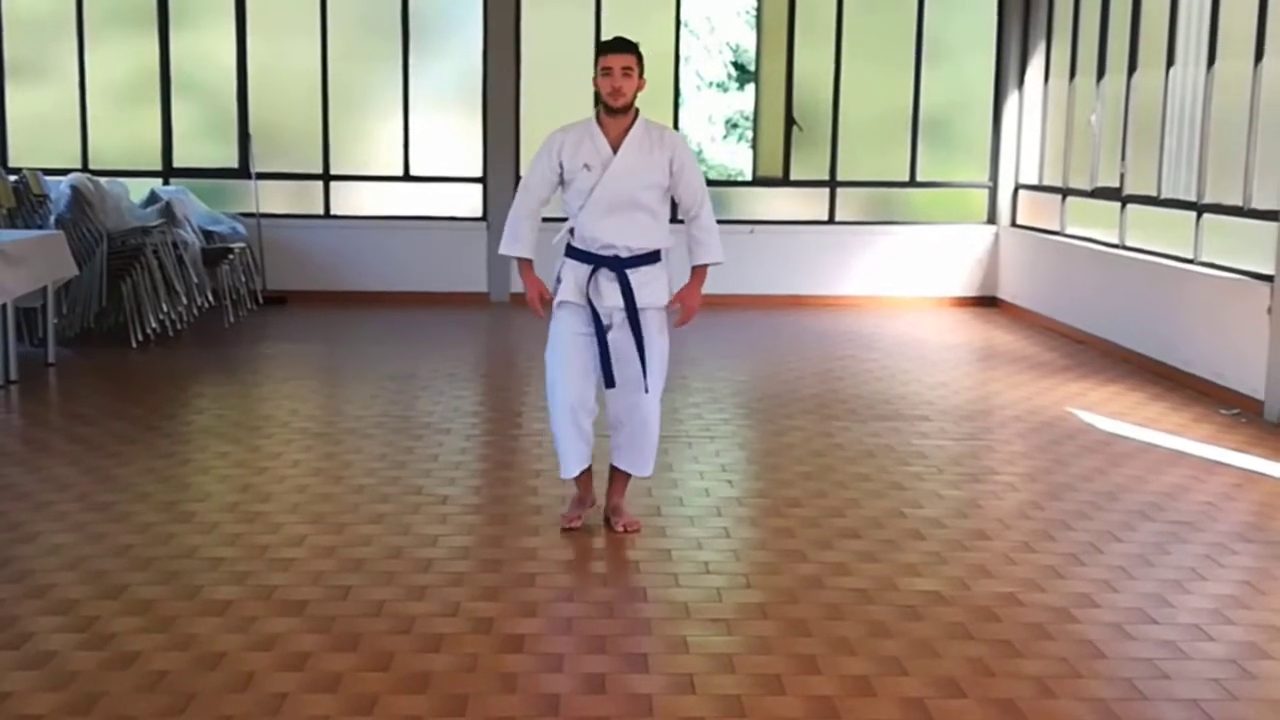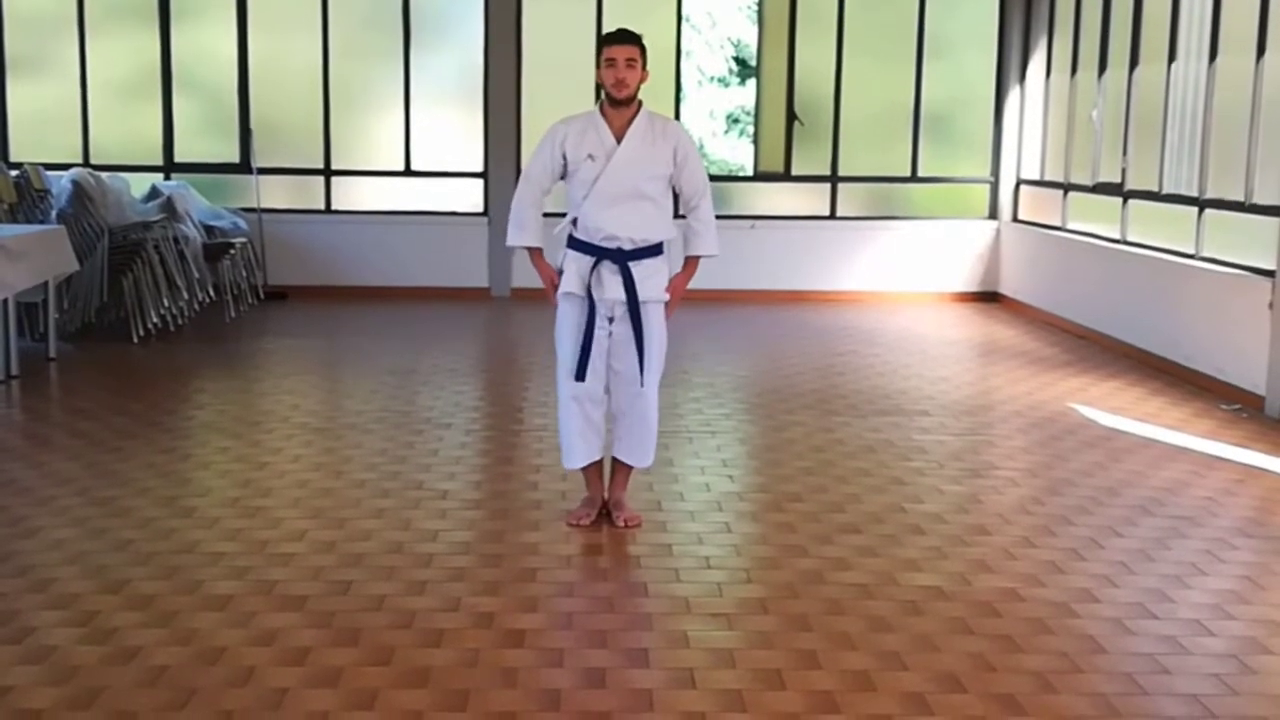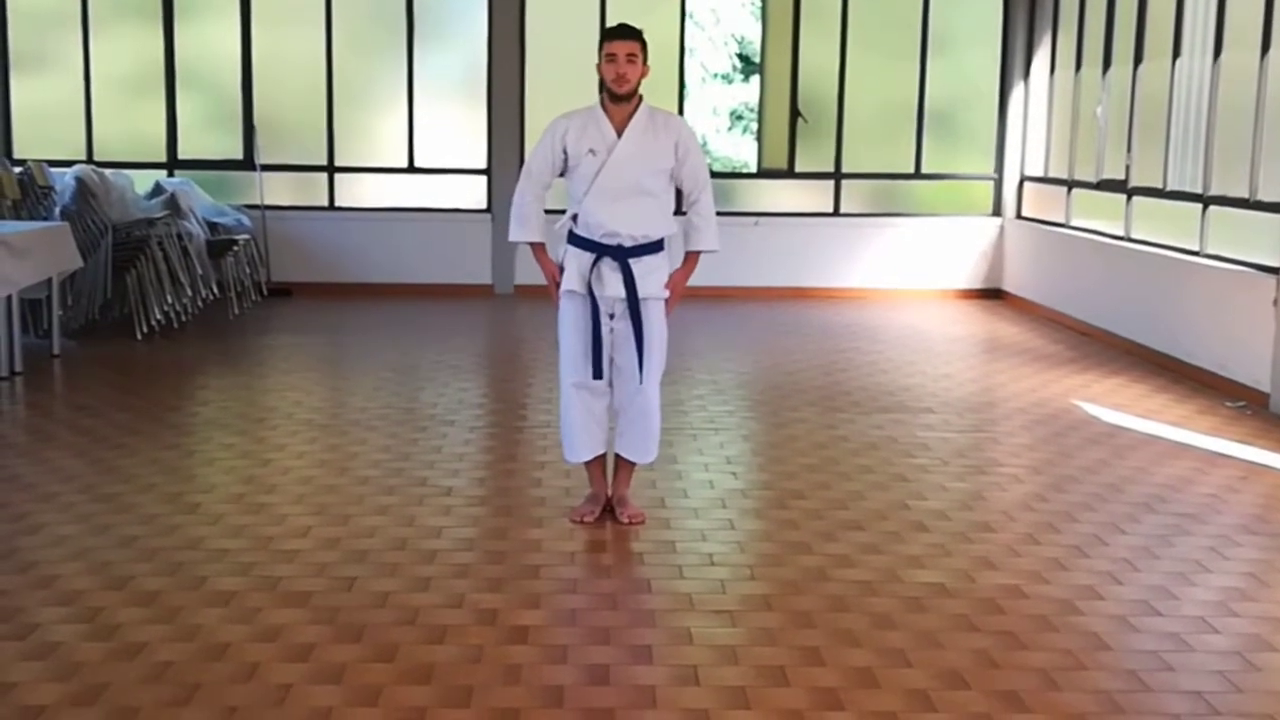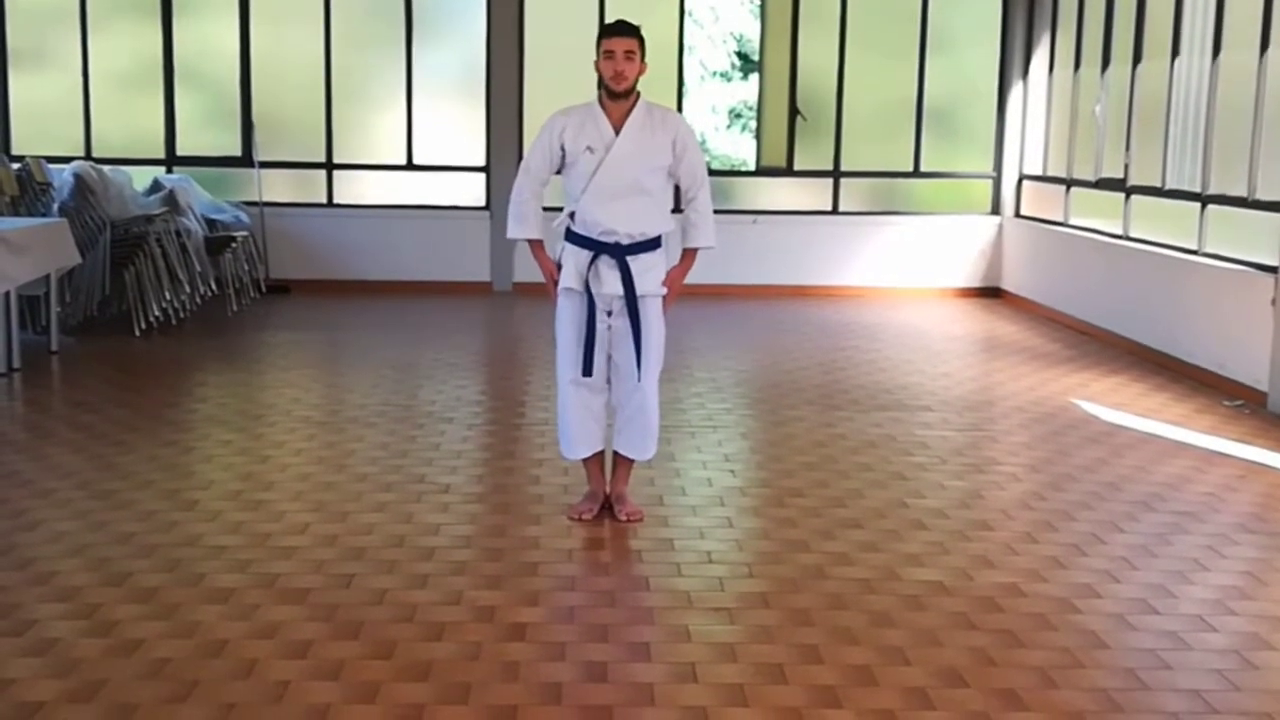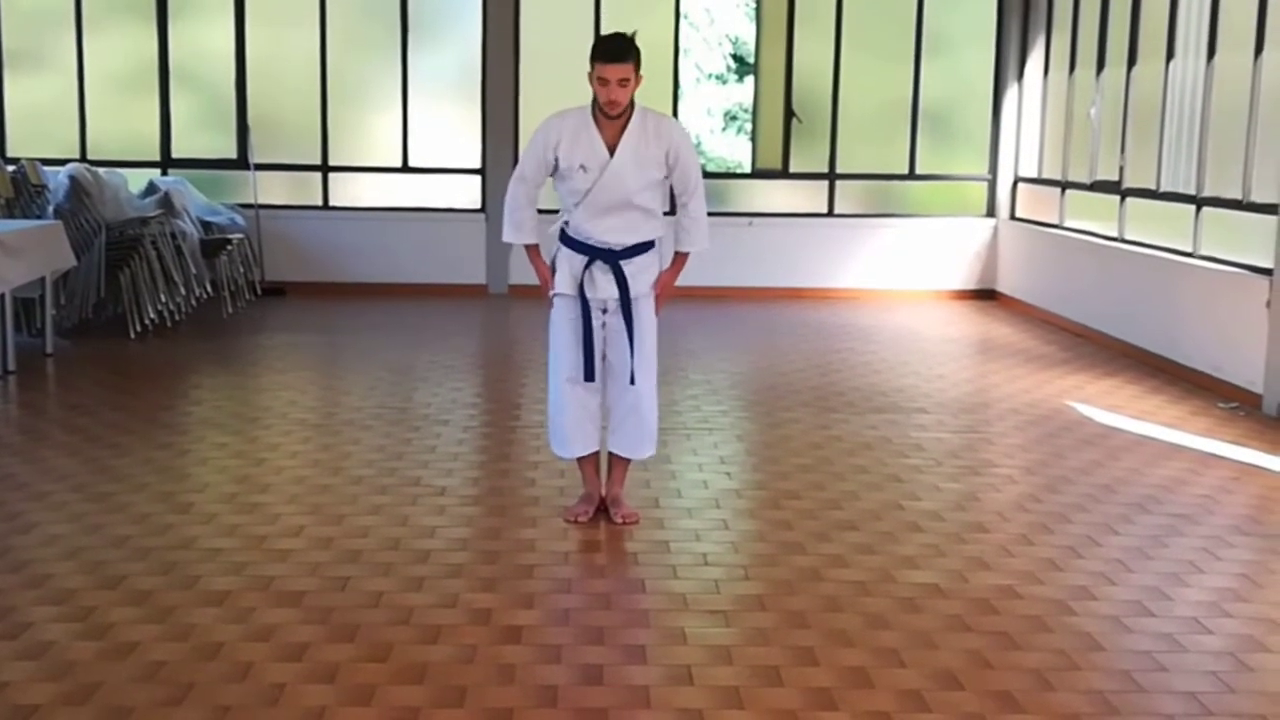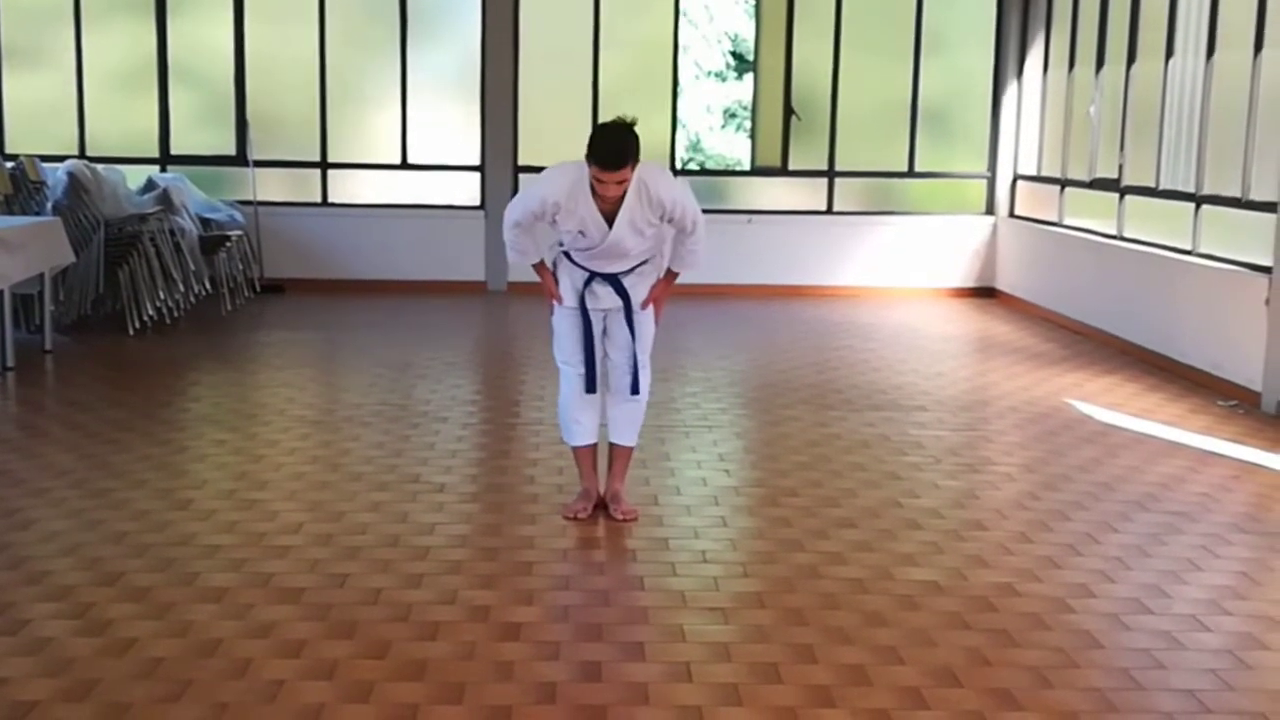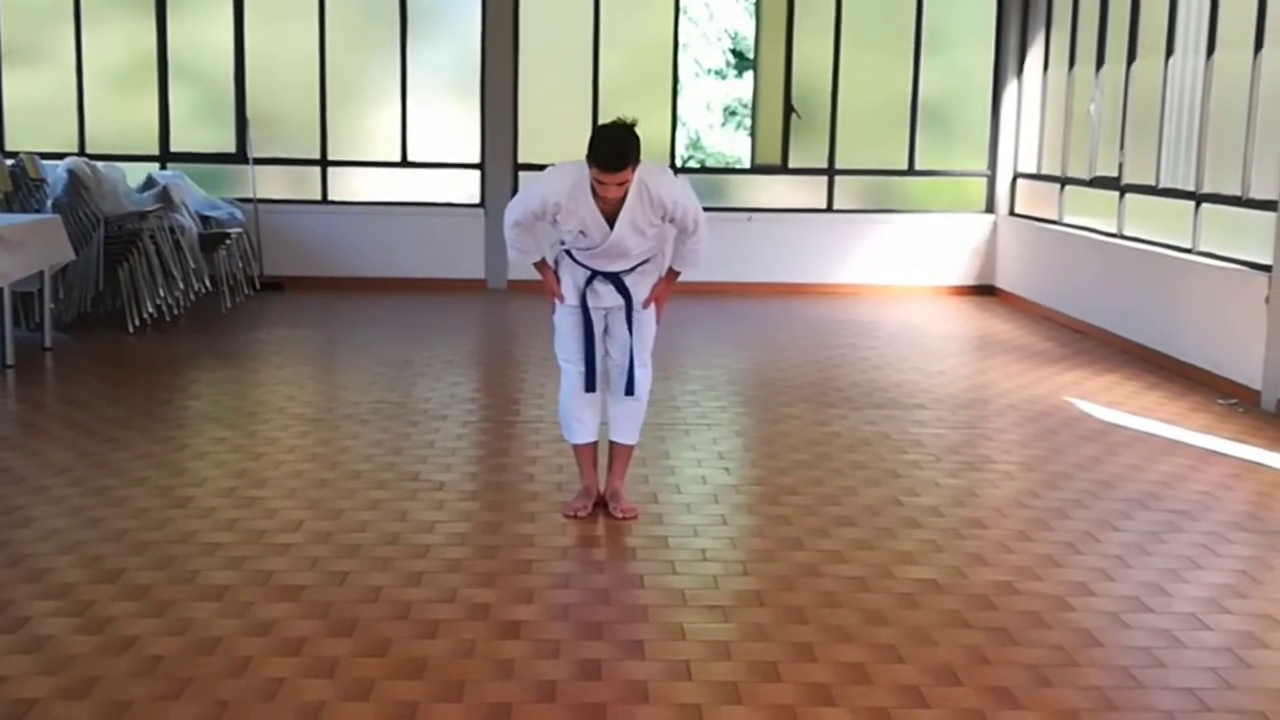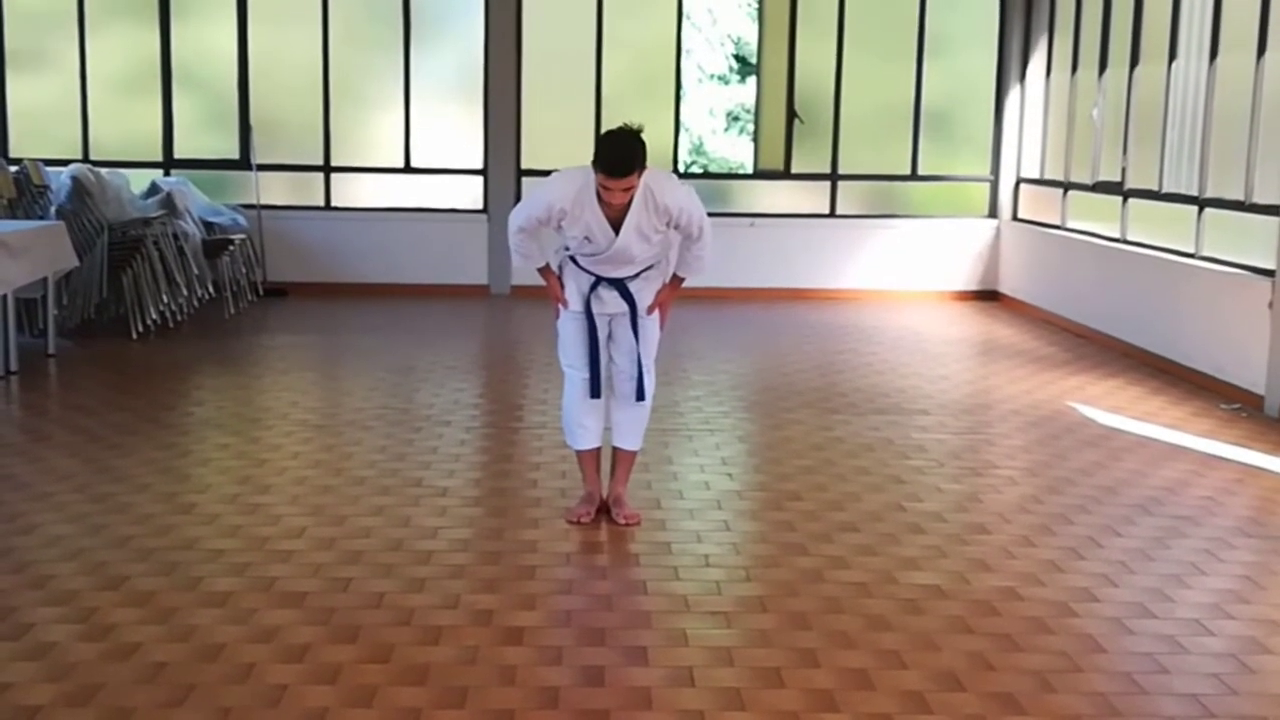
dt=0.4s
person 1, frame 1
left shoulder: (669, 145)
right shoulder: (564, 143)
left elbow: (699, 213)
right elbow: (526, 206)
left wrist: (696, 284)
right wrist: (528, 275)
left hip: (642, 282)
right hip: (580, 281)
left knee: (639, 397)
right knee: (567, 393)
left ankle: (616, 499)
right ankle: (582, 491)
person 1, frame 2
left shoulder: (671, 137)
right shoulder: (567, 134)
left elbow: (699, 204)
right elbow: (528, 195)
left wrist: (686, 273)
right wrist: (541, 266)
left hip: (644, 275)
right hip: (583, 273)
left knee: (638, 387)
right knee: (579, 384)
left ankle: (618, 492)
right ankle: (592, 491)
person 1, frame 3
left shoulder: (672, 131)
right shoulder: (567, 129)
left elbow: (700, 199)
right elbow: (529, 191)
left wrist: (686, 269)
right wrist: (544, 261)
left hip: (645, 270)
right hip: (583, 268)
left knee: (640, 382)
right knee: (582, 380)
left ankle: (622, 490)
right ankle: (596, 488)
person 1, frame 4
left shoulder: (671, 127)
right shoulder: (565, 124)
left elbow: (698, 195)
right elbow: (527, 188)
left wrist: (684, 265)
right wrist: (543, 259)
left hip: (644, 268)
right hip: (581, 266)
left knee: (638, 380)
right knee: (580, 377)
left ankle: (620, 487)
right ankle: (594, 485)
person 1, frame 5
left shoulder: (667, 134)
right shoulder: (558, 130)
left elbow: (692, 200)
right elbow: (521, 193)
left wrist: (674, 269)
right wrist: (538, 262)
left hip: (637, 270)
right hip: (575, 267)
left knee: (635, 380)
right knee: (573, 378)
left ankle: (615, 488)
right ankle: (590, 487)
person 1, frame 6
left shoulder: (664, 189)
right shoulder: (554, 187)
left elbow: (692, 230)
right elbow: (515, 222)
left wrist: (667, 282)
right wrist: (543, 274)
left hip: (636, 283)
right hip: (575, 281)
left knee: (630, 377)
right knee: (578, 376)
left ankle: (616, 486)
right ankle: (588, 485)
person 1, frame 7
left shoulder: (664, 189)
right shoulder: (555, 187)
left elbow: (694, 228)
right elbow: (516, 221)
left wrist: (669, 280)
right wrist: (546, 273)
left hip: (637, 281)
right hip: (576, 279)
left knee: (631, 375)
right knee: (578, 374)
left ankle: (615, 484)
right ankle: (588, 484)
person 1, frame 8
left shoulder: (670, 195)
right shoulder: (561, 192)
left elbow: (698, 234)
right elbow: (520, 227)
left wrist: (673, 287)
right wrist: (550, 279)
left hip: (641, 288)
right hip: (581, 286)
left knee: (634, 382)
right knee: (582, 380)
left ankle: (618, 490)
right ankle: (591, 490)
